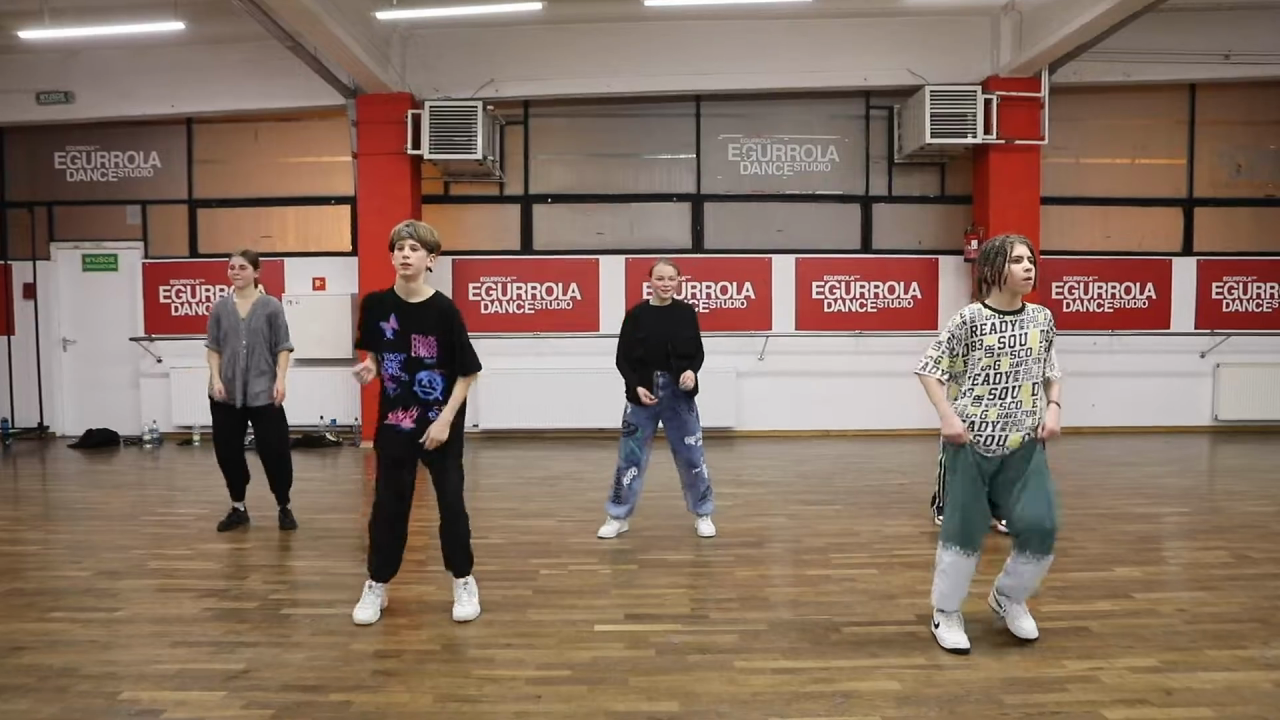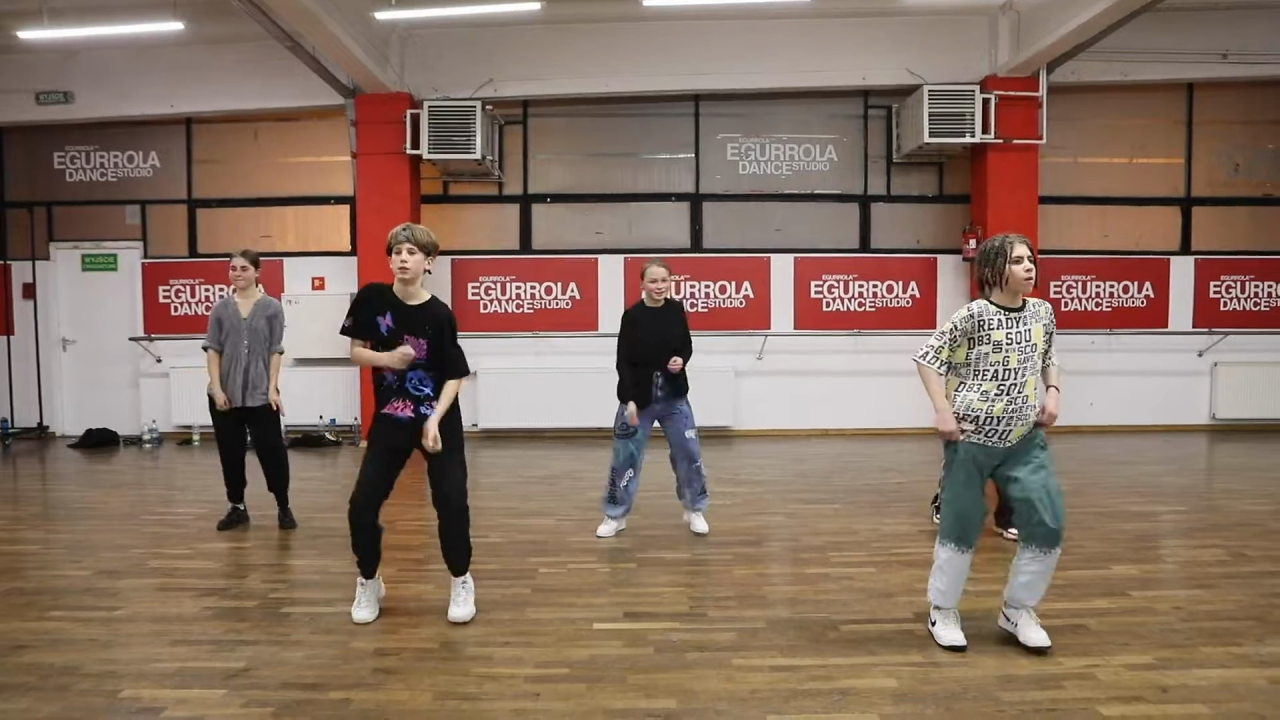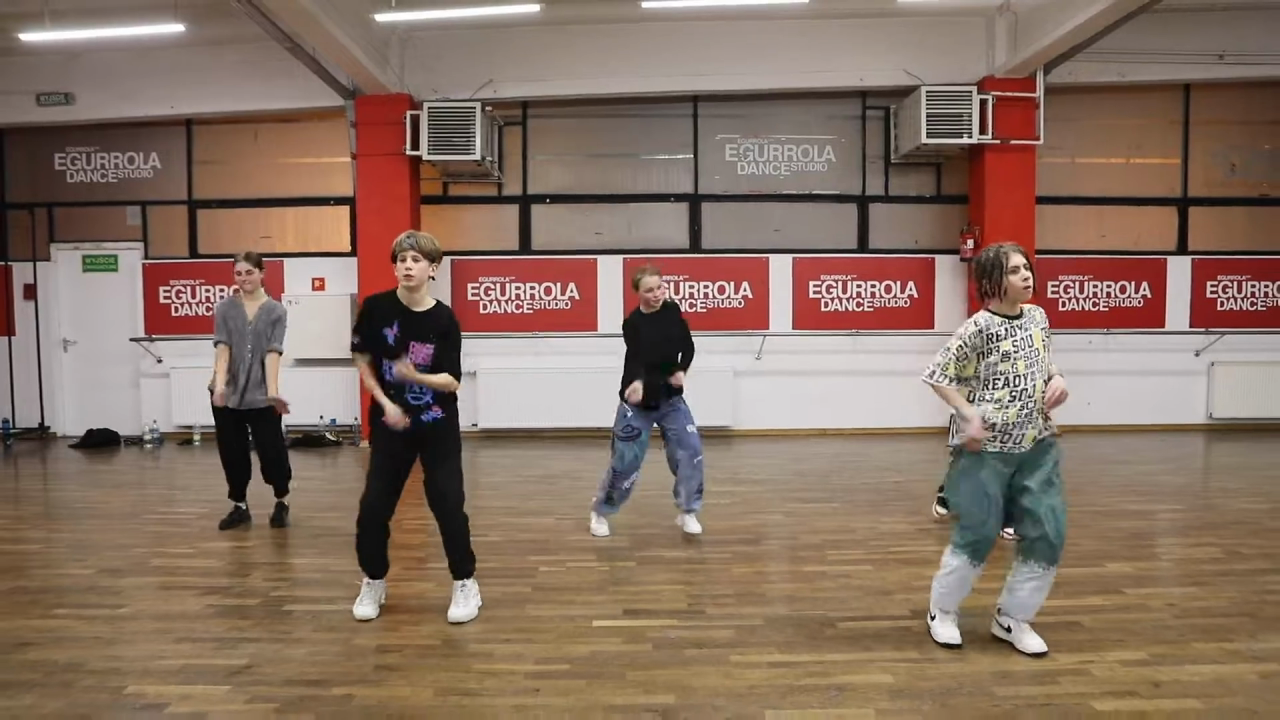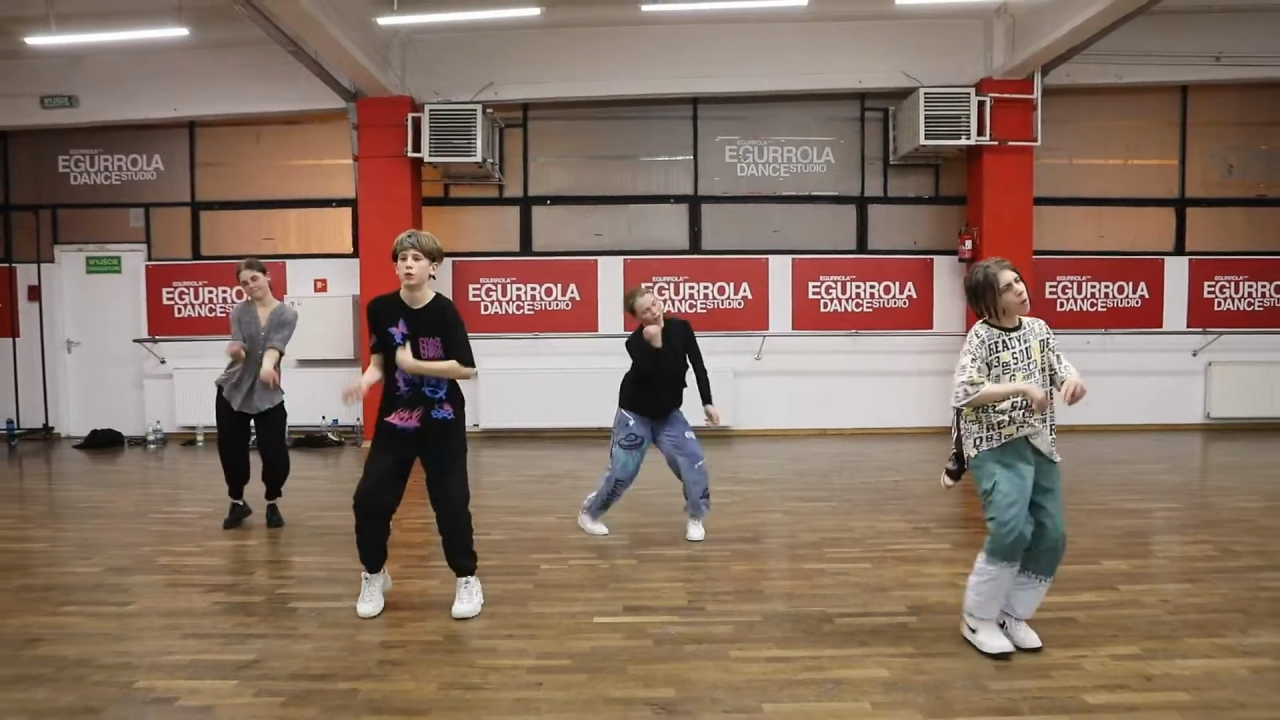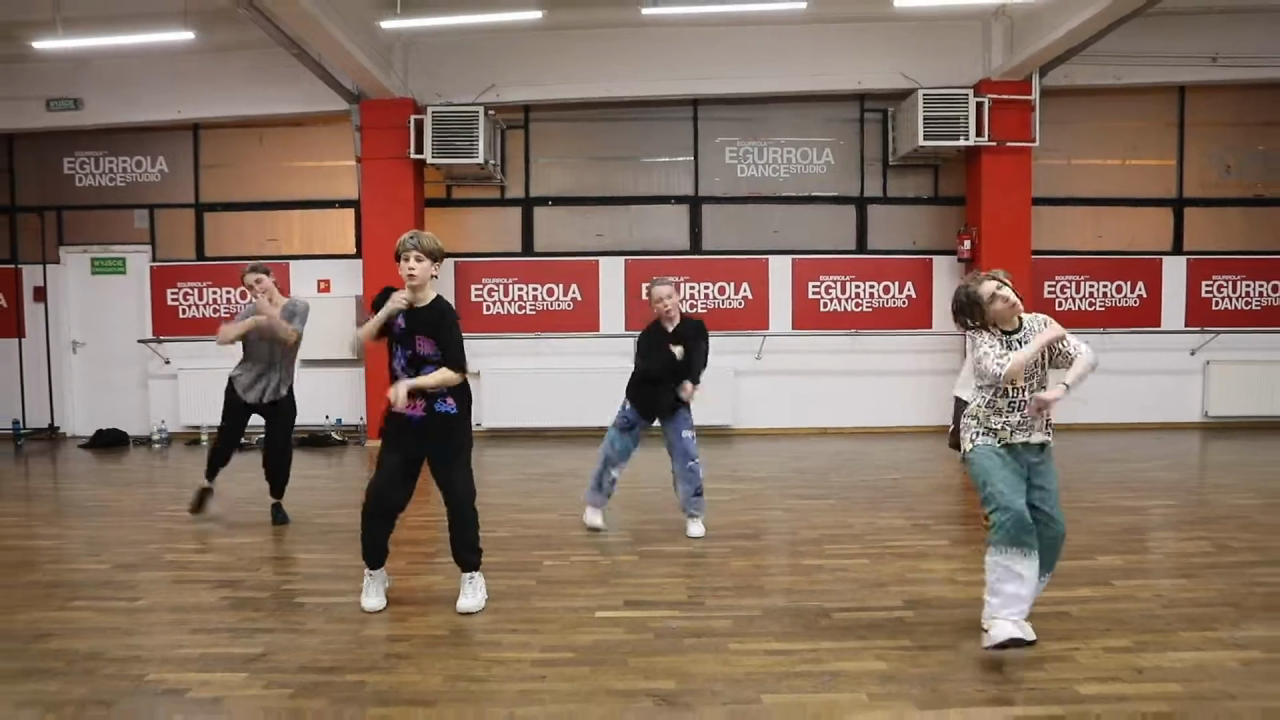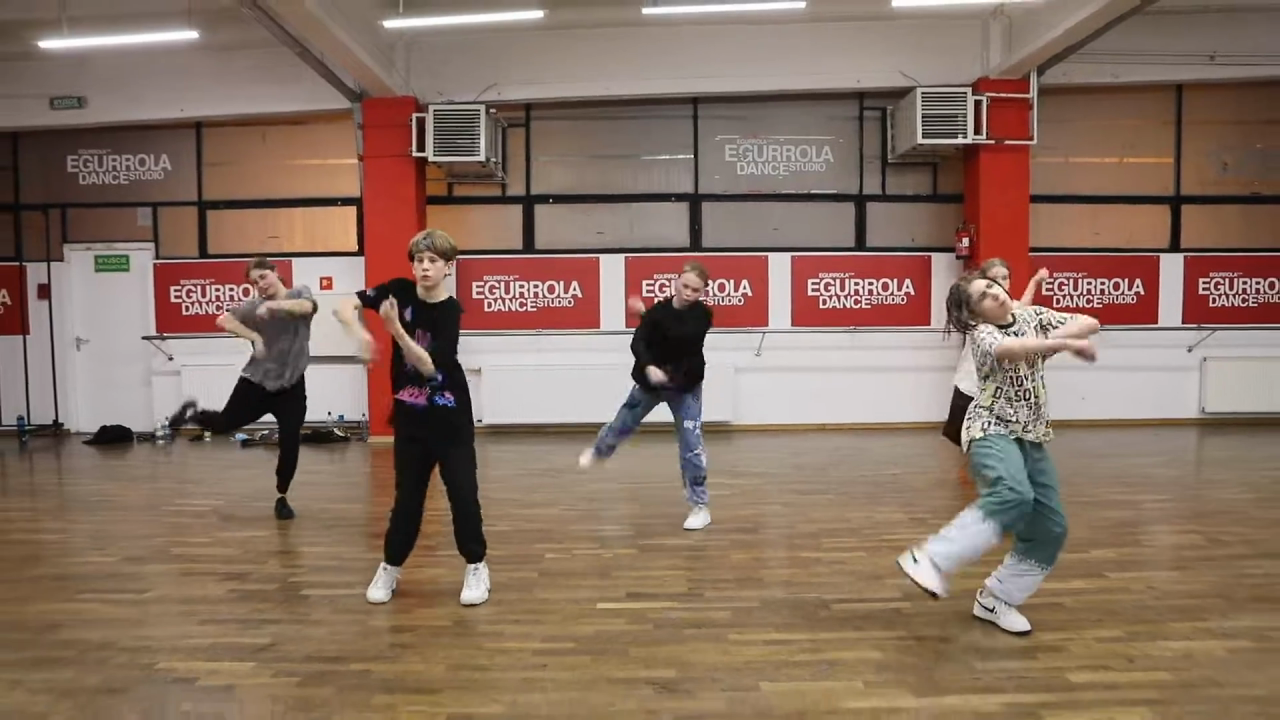
dt=0.1s
person 1, frame 1
left shoulder: (1042, 318)
right shoulder: (970, 319)
left elbow: (1051, 370)
right elbow: (929, 368)
left wrist: (1053, 407)
right wrist: (948, 416)
left hip: (1023, 441)
right hip: (973, 439)
left knee: (1040, 527)
right knee: (966, 526)
left ankle: (1009, 596)
right ankle: (946, 614)
person 1, frame 2
left shoulder: (1043, 313)
right shoulder: (974, 314)
right elbow: (927, 359)
left wrist: (1053, 393)
right wrist: (943, 411)
left hip: (1025, 435)
right hip: (974, 433)
left knee: (1047, 521)
right knee: (961, 524)
left ankle: (1018, 610)
right ankle: (943, 611)
person 1, frame 3
left shoulder: (1038, 317)
right shoulder: (978, 325)
right elbow: (936, 375)
left wrist: (1056, 381)
right wrist: (969, 415)
left hip: (1036, 441)
right hip: (986, 442)
left knee: (1047, 534)
right knee: (976, 533)
left ankle: (1013, 618)
right ankle: (942, 609)
person 1, frame 4
left shoulder: (1038, 328)
right shoulder: (982, 336)
left elbow: (1062, 372)
right elbow: (963, 395)
left wrist: (1073, 381)
right wrist: (1020, 388)
left hip: (1038, 444)
right hip: (996, 445)
left knee: (1050, 538)
right knee: (1011, 530)
left ankle: (1011, 615)
right ankle: (978, 618)
person 1, frame 5
left shoulder: (1040, 324)
right shoulder: (984, 340)
left elbow: (1084, 358)
right elbow: (1004, 375)
left wrist: (1059, 389)
right wrist: (1045, 340)
left hip: (1031, 440)
right hip: (988, 439)
left knee: (1049, 530)
right knee: (1012, 514)
left ankle: (1007, 607)
right ankle: (998, 620)
person 1, frame 6
left shoulder: (1033, 315)
right shoulder: (982, 332)
left elbow: (1090, 325)
right elbow: (1017, 349)
left wrist: (1062, 338)
right wrist: (1066, 342)
left hip: (1032, 439)
right hip: (990, 433)
left knee: (1050, 528)
right knee: (1013, 499)
left ankle: (996, 600)
right ankle: (929, 558)
person 2, frame 1
left shoulder: (443, 310)
right shoulder: (375, 305)
left elbow: (467, 372)
right elbow: (371, 356)
left wrist: (443, 420)
right wrist: (367, 369)
left hip: (441, 420)
right hip: (394, 424)
left knee: (451, 503)
right knee: (388, 509)
left ankle: (462, 582)
right ankle: (377, 583)
person 2, frame 2
left shoulder: (438, 314)
right shoulder: (370, 297)
left elbow: (455, 376)
right elbow: (358, 349)
left wrist: (435, 420)
right wrist: (384, 359)
left hip: (437, 418)
right hip: (391, 418)
left knee: (451, 500)
right knee: (363, 502)
left ankle: (460, 581)
right ankle: (369, 582)
person 2, frame 3
left shoulder: (442, 318)
right shoulder: (375, 307)
left elbow: (450, 381)
right elbow: (363, 362)
left wrist: (412, 375)
right wrist: (383, 401)
left hip: (436, 424)
right hip: (390, 423)
left knee: (448, 504)
right knee: (373, 510)
left ankle: (464, 583)
right ankle: (373, 581)
person 2, frame 4
left shoulder: (445, 311)
right shoulder: (382, 308)
left elbow: (464, 368)
right elbow: (379, 361)
left wrist: (416, 366)
right wrist: (365, 381)
left hip: (442, 424)
right hip: (395, 421)
left knee: (451, 503)
right knee: (368, 499)
left ankle: (467, 581)
right ankle: (374, 576)
person 2, frame 5
left shoulder: (444, 313)
right shoulder: (393, 300)
left elbow: (454, 374)
right elbow: (362, 343)
left wrist: (409, 384)
right wrist: (385, 312)
left hip: (447, 420)
right hip: (403, 418)
left knee: (458, 498)
right knee: (381, 498)
left ankle: (472, 575)
right ankle: (375, 572)
person 2, frame 6
left shoulder: (450, 312)
right shoulder: (399, 290)
left elbow: (427, 370)
right elbow: (346, 307)
left wrist: (398, 331)
right wrist: (360, 330)
left hip: (448, 414)
right hip: (410, 412)
left knee: (462, 490)
right knee: (409, 495)
left ankle: (475, 567)
right ankle: (390, 567)
person 3, frame 1
left shoulder: (271, 306)
right shoulder: (219, 308)
left elbow: (283, 348)
right elbow: (213, 348)
left wrist: (280, 381)
right wrist: (214, 380)
left hip: (263, 393)
right hip: (227, 394)
left knee: (275, 451)
right knee: (228, 452)
left ankle: (284, 508)
right ankle: (238, 508)
person 3, frame 2
left shoulder: (271, 307)
right shoulder: (221, 308)
left elbow: (275, 351)
right elbow: (212, 349)
left wrist: (273, 388)
right wrist: (216, 387)
left hip: (260, 394)
right hip: (226, 395)
left knee: (272, 451)
right knee: (230, 454)
left ankle: (283, 507)
right ankle: (238, 508)
person 3, frame 3
left shoulder: (276, 310)
right shoulder: (226, 308)
left elbow: (273, 351)
right elbow: (220, 345)
left wrist: (272, 389)
right wrist: (220, 383)
left hip: (261, 395)
right hip: (228, 392)
left knee: (273, 452)
right knee: (232, 451)
left ankle: (281, 501)
right ankle: (239, 506)
person 3, frame 4
left shoulder: (287, 315)
right shoulder: (239, 312)
left elbow: (274, 349)
right elbow: (234, 349)
left wrist: (267, 368)
right wrist: (235, 349)
left hip: (268, 395)
right hip: (233, 392)
left knee: (275, 455)
right knee: (231, 451)
left ankle: (272, 504)
right ankle: (238, 503)
person 3, frame 5
left shoulder: (298, 307)
right shoulder: (251, 312)
left elbow: (291, 338)
right elbow: (223, 338)
left wrist: (271, 320)
right wrist: (253, 322)
left hip: (280, 390)
right hip: (244, 384)
left knee: (278, 450)
right knee: (227, 439)
left ankle: (277, 503)
right ankle: (207, 485)
person 3, frame 6
left shoulder: (299, 293)
right shoulder: (254, 306)
left elbow: (307, 307)
right elbow: (223, 321)
left wrist: (274, 305)
right wrist: (254, 335)
left hip: (291, 383)
right hip: (257, 379)
left knee: (289, 444)
right knee: (225, 423)
left ankle: (281, 497)
right ankle: (193, 413)
person 4, frame 1
left shoulder: (686, 312)
right shoulder: (636, 314)
left elbow: (697, 350)
right elbow: (623, 358)
left wrist: (692, 370)
right wrist: (635, 386)
left hip: (679, 395)
right hip: (645, 394)
left knee: (691, 456)
right knee: (631, 457)
left ankle: (702, 514)
right ankle: (618, 517)
person 4, frame 2
left shoulder: (676, 310)
right shoulder: (633, 315)
left elbow: (687, 346)
right elbow: (624, 361)
left wrist: (682, 360)
right wrist: (630, 399)
left hip: (673, 393)
right hip: (638, 396)
left knee: (689, 452)
right knee: (626, 457)
left ankle: (694, 510)
right ankle: (615, 516)
person 4, frame 3
left shoulder: (673, 312)
right shoulder: (634, 323)
left elbow: (688, 350)
right elbow: (636, 361)
left wrist: (681, 372)
right wrist: (637, 383)
left hip: (671, 398)
right hip: (639, 401)
left knee: (692, 452)
right knee: (626, 463)
left ankle: (687, 512)
right ankle: (601, 512)
person 4, frame 4
left shoulder: (680, 327)
right shoulder: (637, 341)
left elbow: (698, 366)
right elbow: (651, 373)
left wrist: (707, 403)
right wrist: (654, 345)
left hip: (668, 409)
right hip: (636, 410)
left knee: (694, 459)
right knee: (623, 471)
left ankle: (695, 518)
right ankle: (589, 513)
person 4, frame 5
left shoulder: (697, 328)
right shoulder: (649, 335)
left elbow: (699, 361)
right elbow: (647, 371)
left wrist: (691, 383)
right wrist: (671, 356)
left hip: (676, 403)
right hip: (640, 400)
left knee: (688, 457)
right knee: (615, 455)
left ankle: (695, 516)
right ankle: (595, 505)
person 4, frame 6
left shoulder: (703, 313)
right shoulder: (658, 310)
left elbow: (677, 331)
right elbow: (638, 343)
left wrist: (643, 313)
right wrist: (648, 367)
left hip: (686, 387)
right hip: (651, 382)
left knee: (691, 444)
right knee: (621, 425)
left ankle: (699, 507)
right ankle: (597, 451)
